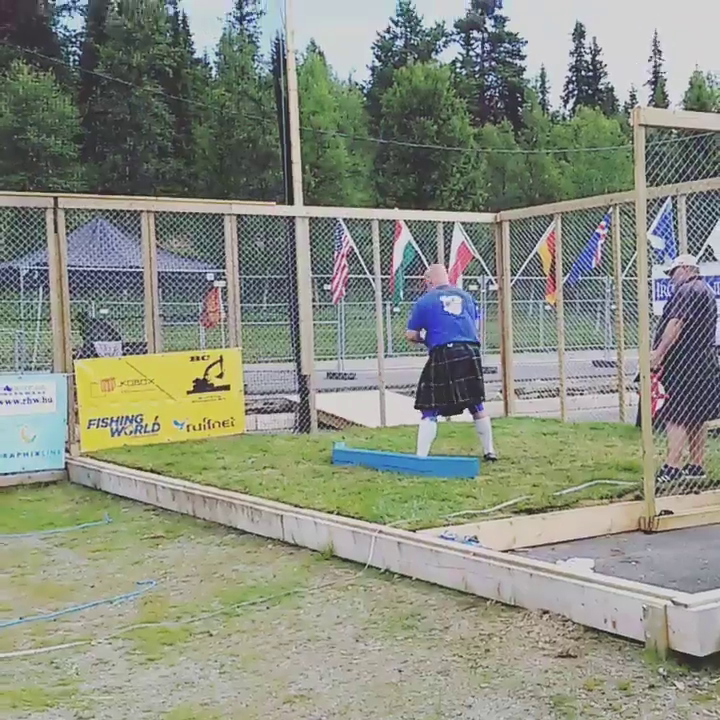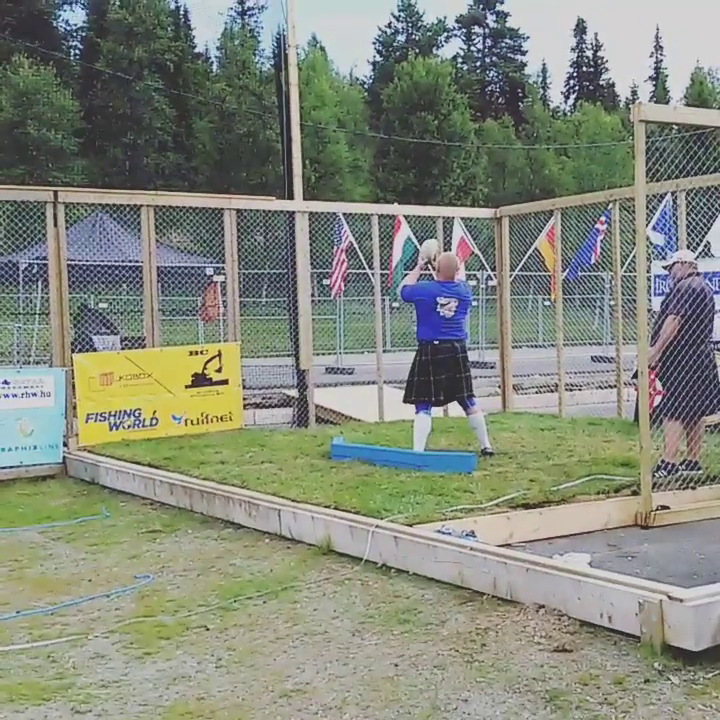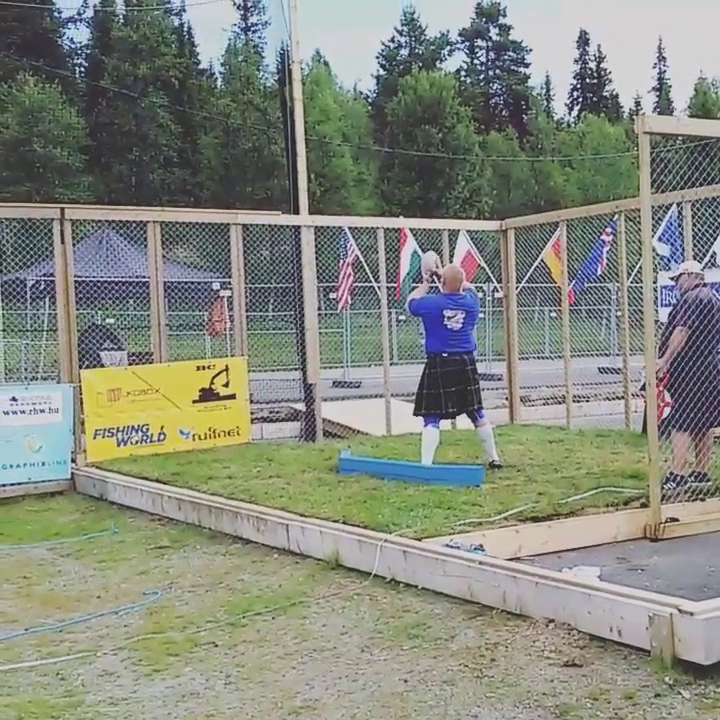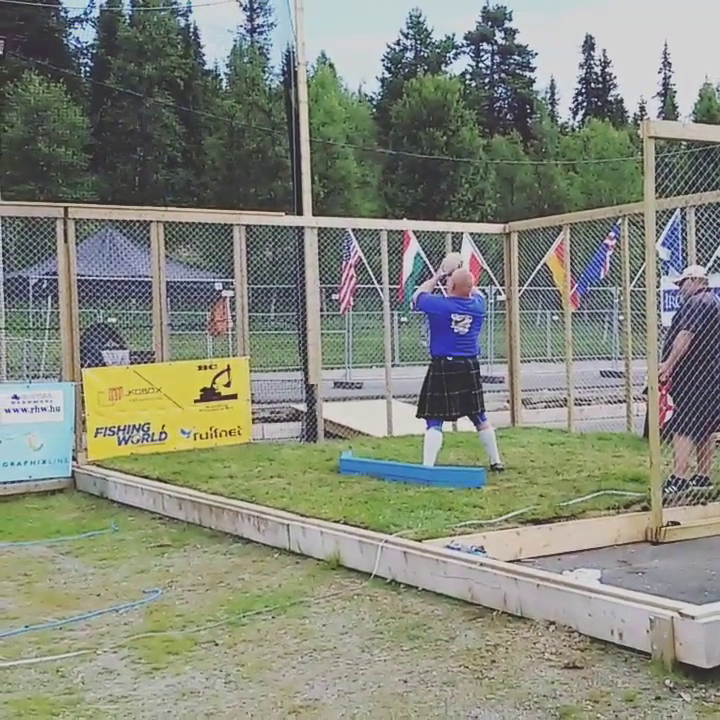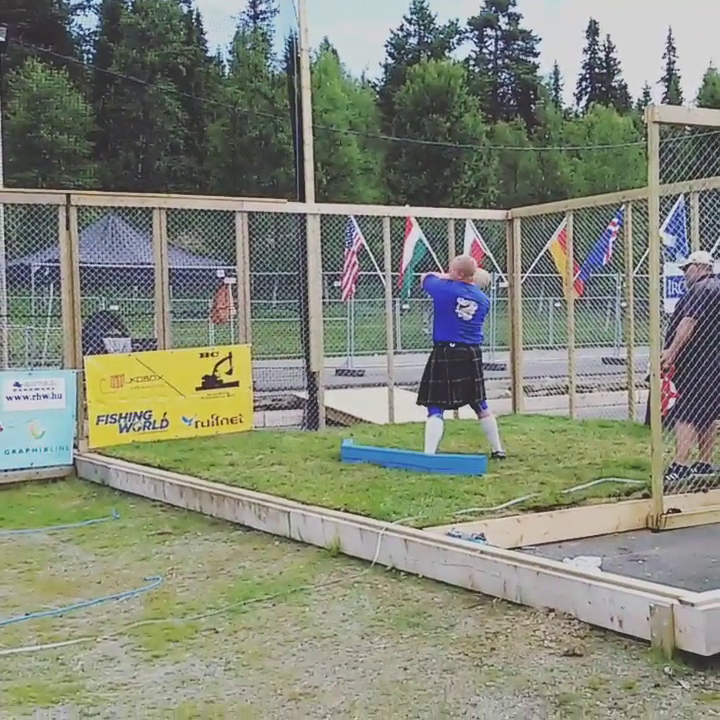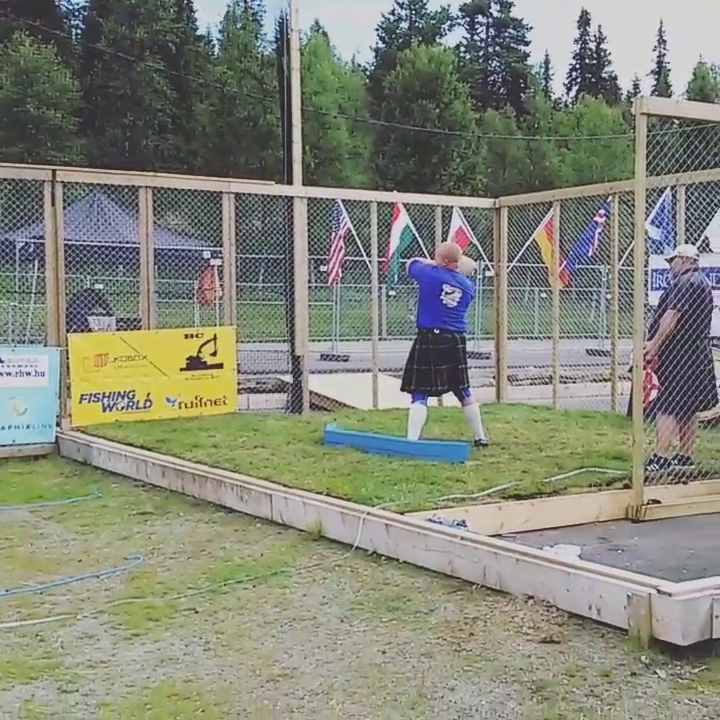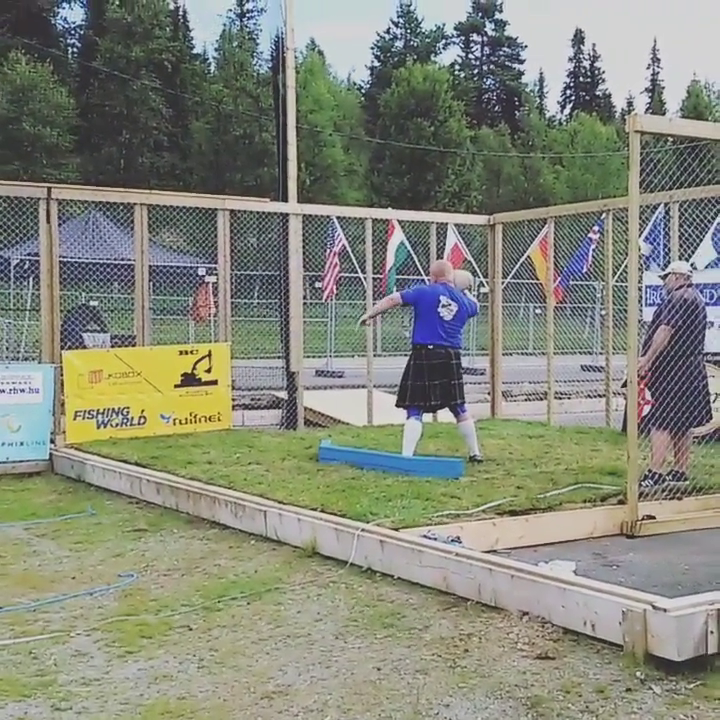
dt=0.7s
person 1, frame 1
left shoulder: (687, 291)
left elbow: (676, 323)
left wrist: (658, 352)
left hip: (685, 362)
left knee: (676, 416)
right knee: (696, 416)
left ankle: (672, 469)
right ankle: (696, 467)
person 1, frame 2
left shoulder: (685, 287)
left elbow: (674, 320)
left wrist: (656, 349)
left hip: (682, 358)
right hip: (700, 358)
left knee: (673, 411)
right knee: (694, 412)
left ankle: (669, 465)
right ankle: (693, 462)
person 1, frame 3
left shoulder: (692, 298)
left elbow: (682, 331)
left wrist: (665, 360)
left hip: (690, 370)
left knee: (681, 423)
left ankle: (676, 477)
person 1, frame 4
left shoulder: (697, 303)
left elbow: (686, 335)
left wrist: (668, 363)
left hip: (693, 374)
left knee: (683, 427)
left ankle: (679, 480)
person 1, frame 5
left shoulder: (701, 289)
left elbow: (689, 321)
left wrist: (671, 350)
right wrist: (676, 351)
left hip: (696, 360)
left knee: (685, 414)
left ankle: (681, 466)
person 1, frame 6
left shoulder: (686, 282)
left elbow: (673, 314)
left wrist: (655, 342)
left hip: (679, 354)
right hip: (695, 353)
left knee: (668, 406)
right knee: (687, 407)
left ankle: (661, 458)
right ankle: (686, 457)
person 1, frame 7
left shoulder: (679, 298)
right shoulder: (696, 299)
left elbow: (666, 329)
left wrist: (648, 358)
left hip: (673, 369)
right hip: (690, 368)
left knee: (661, 421)
right knee: (682, 422)
left ankle: (656, 474)
right ankle: (680, 471)
person 2, frame 1
left shoulder: (424, 301)
right shoulder: (466, 296)
left elbow: (411, 335)
right elbow: (476, 328)
left wrist: (425, 339)
left hip: (443, 356)
right hip: (470, 353)
left knee: (431, 411)
right knee: (476, 406)
left ankle: (421, 457)
right ankle: (489, 452)
person 2, frame 2
left shoulder: (423, 290)
right shoulder: (464, 291)
left elbow: (403, 290)
left wrist: (418, 268)
right wrist: (449, 265)
left hip: (430, 353)
right hip: (457, 351)
left knee: (423, 406)
right knee: (468, 401)
left ankle: (418, 452)
right ankle: (486, 446)
person 2, frame 3
left shoulder: (430, 303)
right shoulder: (471, 301)
left elbow: (411, 304)
right elbow: (468, 288)
left wrist: (425, 283)
right wrist: (447, 273)
left hip: (439, 366)
right hip: (466, 364)
left knee: (432, 418)
right knee: (477, 414)
left ankle: (426, 465)
right ankle: (494, 459)
person 2, frame 4
left shoulder: (438, 305)
right shoulder: (478, 306)
left elbow: (417, 296)
right elbow: (476, 293)
left wrist: (435, 278)
right wrist: (460, 276)
left hip: (443, 369)
right hip: (470, 368)
left knee: (434, 421)
right knee: (479, 417)
left ankle: (428, 468)
right ankle: (496, 462)
person 2, frame 5
left shoulder: (444, 289)
right shoulder: (482, 298)
left elbow: (425, 277)
left wrist: (448, 278)
right wrist: (475, 284)
left hip: (445, 355)
right hip: (472, 355)
left knee: (436, 409)
right knee: (480, 405)
left ankle: (429, 455)
right ankle: (497, 450)
person 2, frame 6
left shoulder: (429, 275)
right shoulder: (467, 286)
left elbow: (411, 263)
left wrist: (433, 263)
right wrist: (456, 268)
left hip: (429, 341)
right hip: (455, 342)
left knee: (419, 395)
right knee: (464, 393)
left ankle: (412, 442)
right ankle: (480, 437)
person 2, frame 7
left shoulder: (425, 292)
right shoulder: (463, 301)
left elbow: (392, 300)
right elbow: (474, 306)
left wrist: (369, 314)
right wrist: (464, 290)
left hip: (424, 356)
right hip: (451, 358)
left knee: (415, 411)
right knee: (459, 408)
left ankle: (406, 457)
right ankle: (475, 453)
